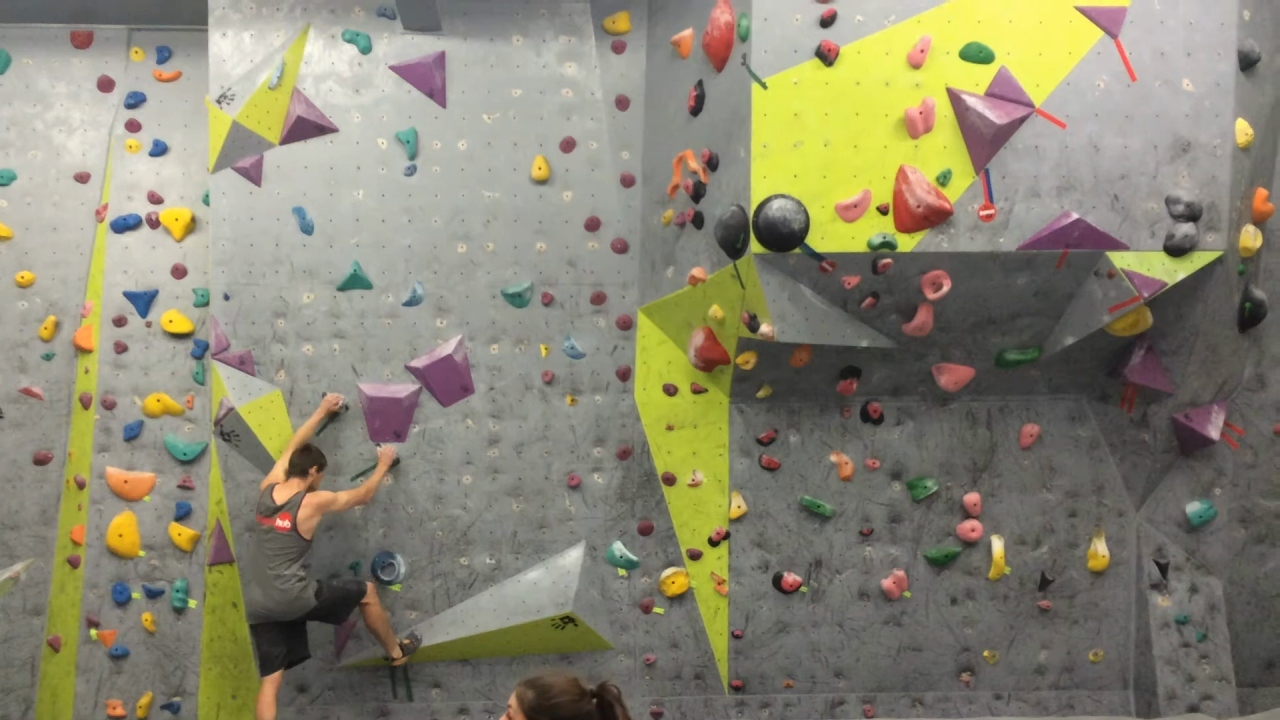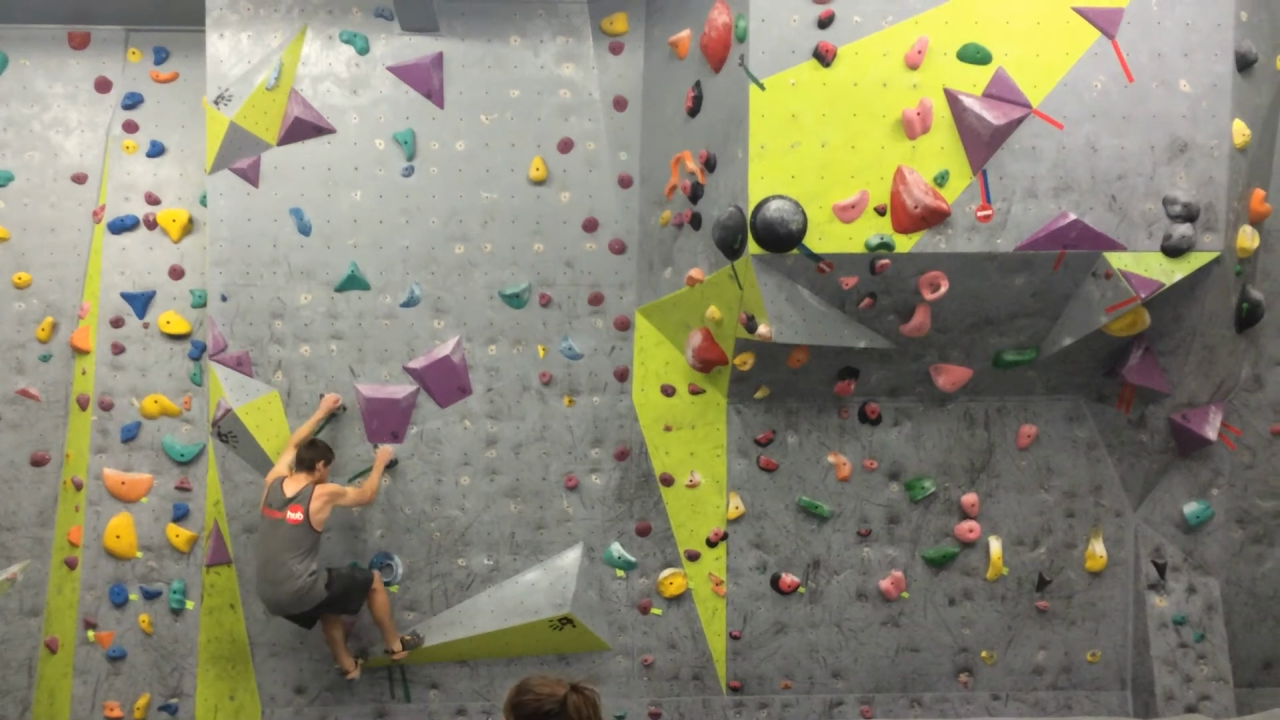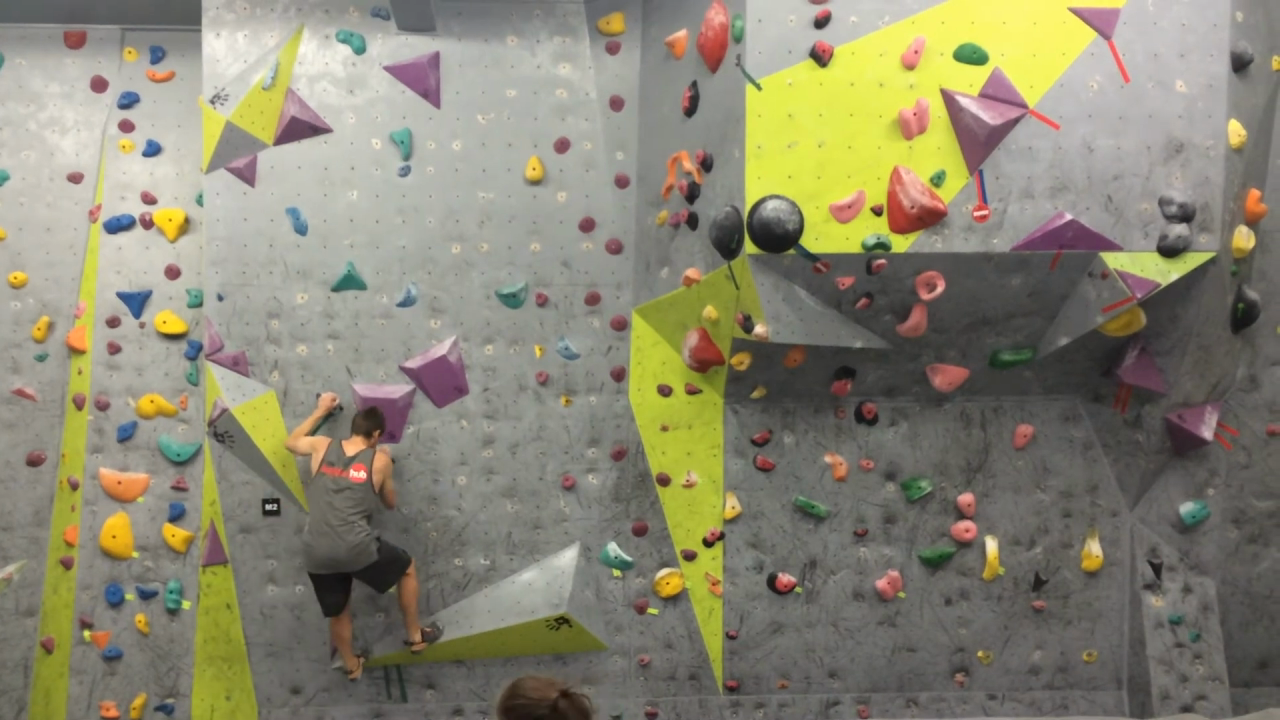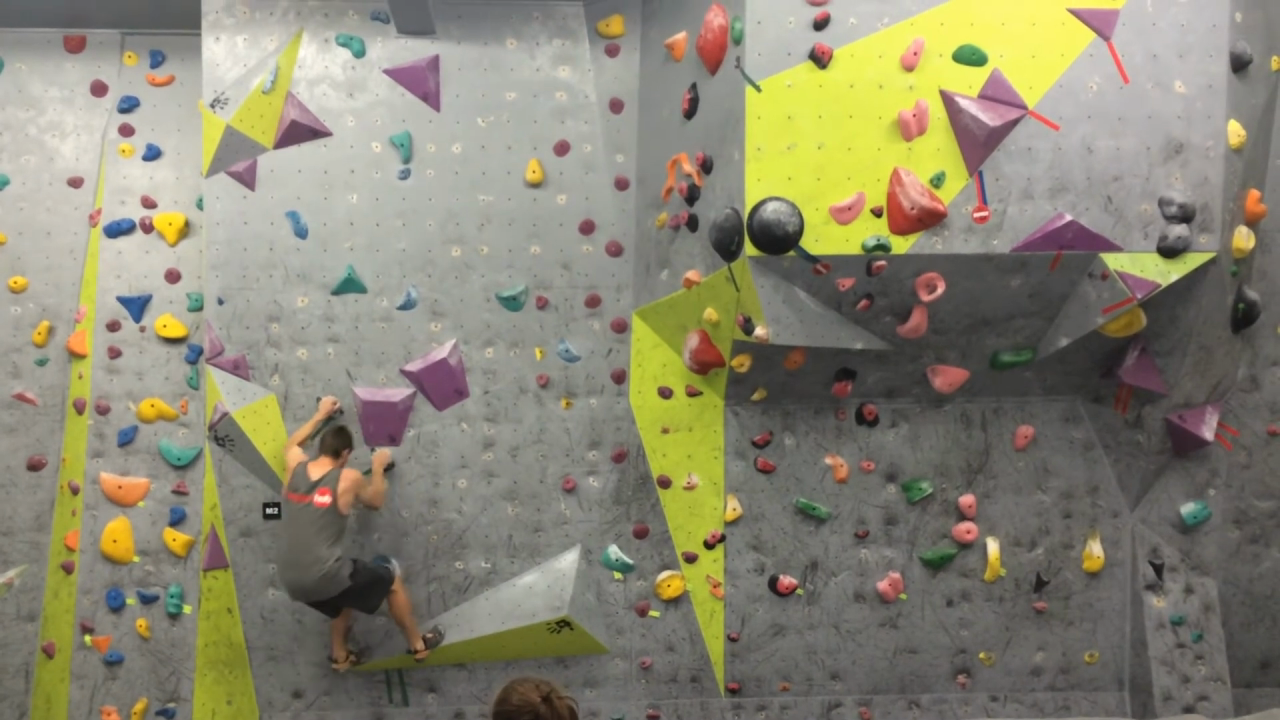
dt=1s
person 1, frame 1
left shoulder: (268, 488)
right shoulder: (314, 503)
left elbow: (293, 448)
right elbow: (363, 495)
left wrist: (322, 412)
right wrist: (383, 464)
left hip: (257, 605)
right hip: (292, 598)
left knee: (270, 680)
right knee: (366, 592)
right ankle: (395, 651)
person 1, frame 2
left shoulder: (273, 482)
right shoulder: (324, 494)
left elbow: (292, 448)
right elbow: (367, 495)
left wrist: (322, 413)
right wrist: (380, 464)
left hip: (270, 596)
right hip: (301, 592)
left knee: (329, 604)
right knee: (373, 581)
left ankle: (347, 664)
right ankle: (396, 644)
person 1, frame 3
left shoulder: (322, 447)
right shoulder: (380, 460)
left elbow: (291, 441)
right elbow: (390, 502)
left wrist: (321, 411)
left hip: (316, 553)
right hip: (356, 549)
left knee: (337, 611)
right knee: (407, 569)
left ankle: (351, 665)
right ankle: (415, 636)
person 1, frame 4
left shoulder: (295, 466)
right shoulder: (349, 479)
left elbow: (292, 443)
right elbow: (376, 502)
left wrist: (320, 416)
right wrist: (379, 468)
left hip: (292, 581)
right hip: (325, 576)
left knee: (348, 596)
right knee: (392, 583)
left ankle: (339, 656)
right ankle: (418, 645)
